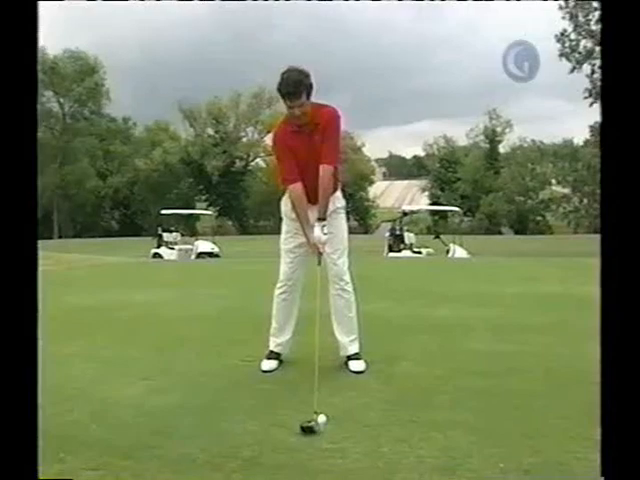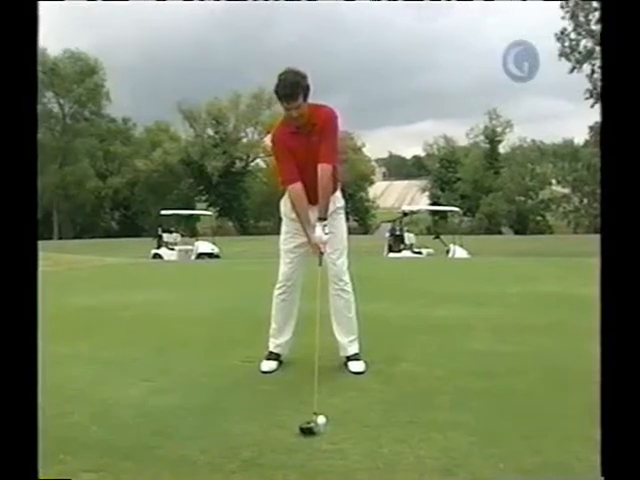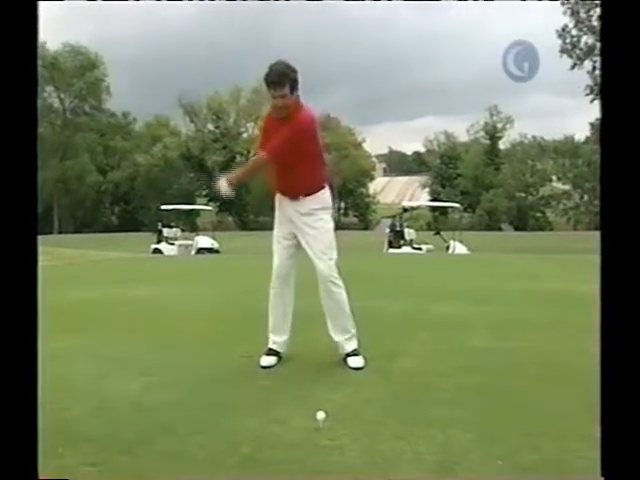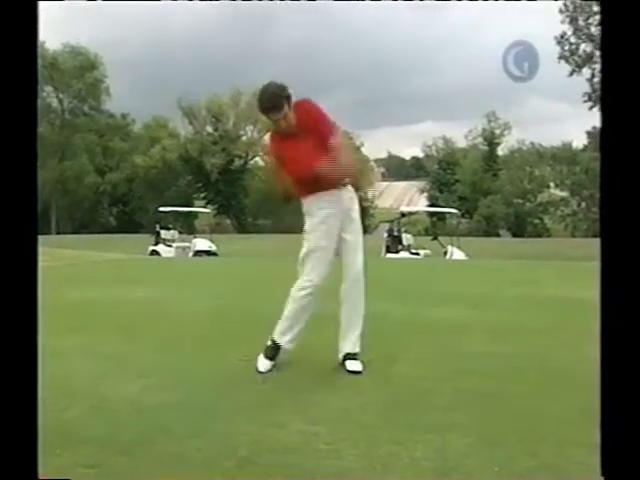
dt=0.7s
person 1, frame 1
left shoulder: (330, 117)
right shoulder: (281, 135)
left elbow: (327, 169)
right elbow: (293, 184)
left wrist: (322, 221)
right wrist: (308, 231)
left hip: (331, 204)
right hip: (295, 208)
left knee: (340, 276)
right knee: (288, 279)
left ankle: (351, 348)
right ankle: (277, 347)
person 1, frame 2
left shoulder: (327, 117)
right shoulder: (280, 136)
left elbow: (325, 169)
right elbow: (293, 184)
left wrist: (323, 221)
right wrist: (309, 231)
left hip: (330, 204)
right hip: (295, 208)
left knee: (339, 277)
right knee: (287, 279)
left ankle: (350, 349)
right ankle: (276, 348)
person 1, frame 3
left shoulder: (303, 122)
right shoulder: (272, 117)
left elbow: (263, 159)
right elbow: (263, 159)
left wrist: (232, 180)
right wrist: (235, 179)
left hip: (313, 204)
right hip: (284, 204)
left knee: (327, 272)
right knee: (280, 274)
left ankle: (349, 345)
right ankle: (276, 344)
person 1, frame 4
left shoulder: (308, 109)
right shoulder: (275, 144)
left elbow: (335, 136)
right elbow: (320, 171)
left wrist: (345, 159)
right wrist: (342, 168)
left hip: (344, 198)
right hip: (320, 207)
left knee: (355, 275)
right knee: (310, 281)
left ankle: (349, 349)
right ankle: (278, 342)
